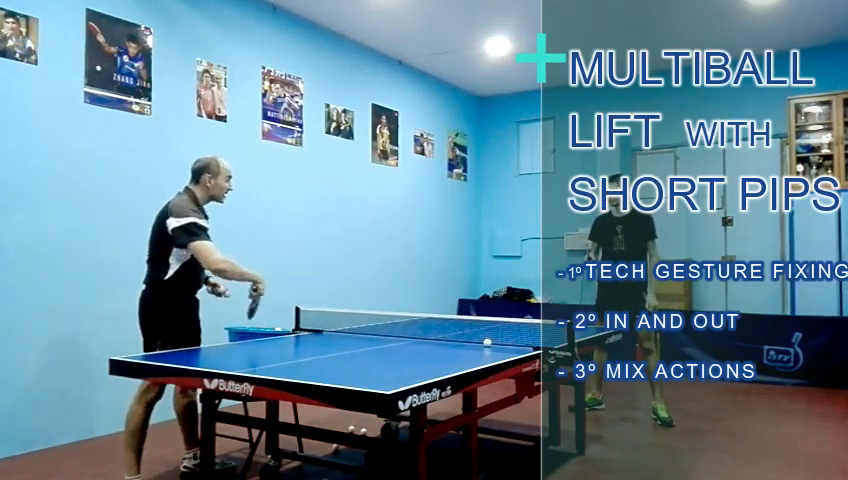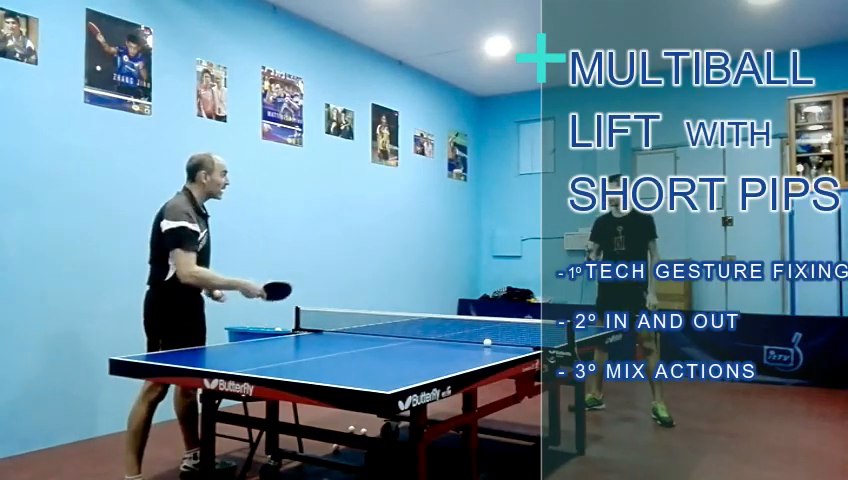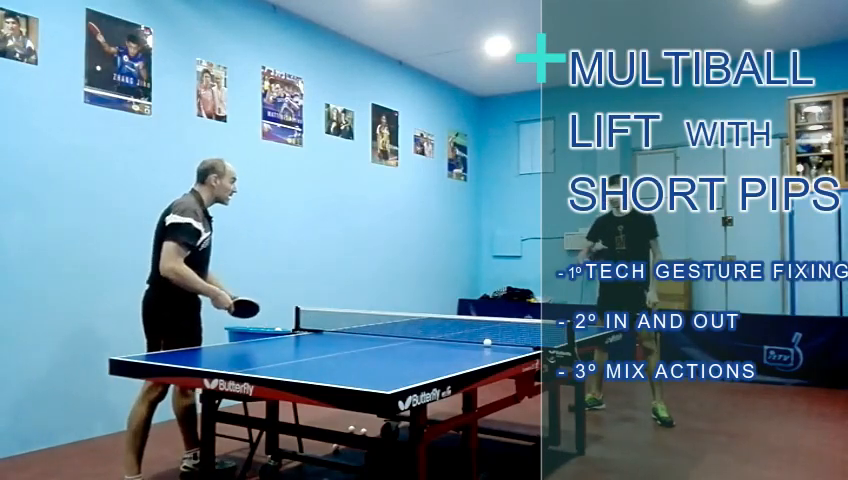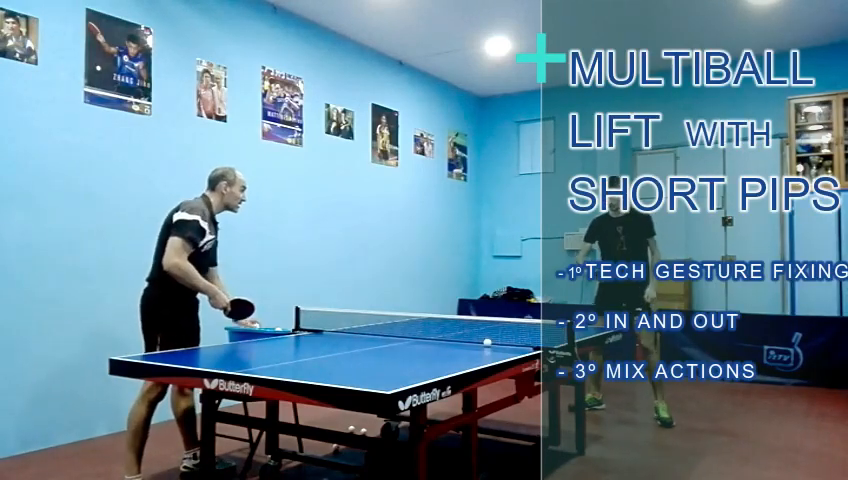
dt=0.4s
person 1, frame 1
left shoulder: (192, 210)
right shoulder: (183, 211)
right elbow: (216, 262)
left wrist: (206, 282)
right wrist: (255, 277)
left hip: (182, 306)
right hip: (163, 308)
right knee: (152, 387)
person 1, frame 2
left shoulder: (197, 211)
right shoulder: (178, 212)
right elbow: (187, 273)
left wrist: (209, 289)
right wrist: (240, 285)
left hip: (189, 308)
right hip: (168, 310)
left knee: (189, 383)
right knee: (155, 387)
person 1, frame 3
left shoulder: (200, 214)
right shoulder: (185, 211)
right elbow: (170, 267)
left wrist: (228, 295)
right wrist: (213, 293)
left hip: (184, 309)
right hip: (165, 309)
right knee: (156, 387)
person 1, frame 4
left shoulder: (208, 222)
right shoulder: (192, 212)
left elbow: (211, 277)
right elbow: (172, 262)
right wrist: (211, 293)
left hip: (183, 308)
right hip: (163, 307)
left knee: (184, 382)
right knee: (155, 386)
person 2, frame 1
left shoulder: (643, 219)
right shoulder: (601, 222)
left elbow: (653, 257)
right elbow: (593, 253)
left wrist: (651, 292)
right wrist: (592, 260)
left hip: (636, 291)
right hip: (608, 291)
left knee: (649, 345)
right knee: (600, 343)
left ankle: (658, 404)
right ankle: (595, 395)
person 2, frame 2
left shoulder: (643, 219)
right shoulder: (601, 223)
left elbow: (654, 256)
right elbow: (594, 254)
left wrist: (652, 291)
right wrist: (592, 258)
left hip: (637, 291)
right hip: (608, 291)
left knee: (649, 345)
right knee: (600, 343)
left ankle: (658, 404)
right ankle: (594, 395)
person 2, frame 3
left shoulder: (644, 219)
right shoulder: (601, 222)
left elbow: (656, 255)
right elbow: (584, 253)
left wrist: (652, 289)
right wrist: (585, 258)
left hip: (638, 291)
right hip: (609, 291)
left knee: (650, 345)
right knee: (600, 342)
left ankle: (658, 404)
right ankle: (595, 395)
person 2, frame 4
left shoulder: (641, 218)
right shoulder: (598, 223)
left elbow: (655, 253)
right elbow: (581, 256)
left wrist: (652, 285)
left hip: (637, 290)
right hip: (608, 290)
left knee: (649, 344)
left ankle: (660, 403)
right ankle: (594, 395)
